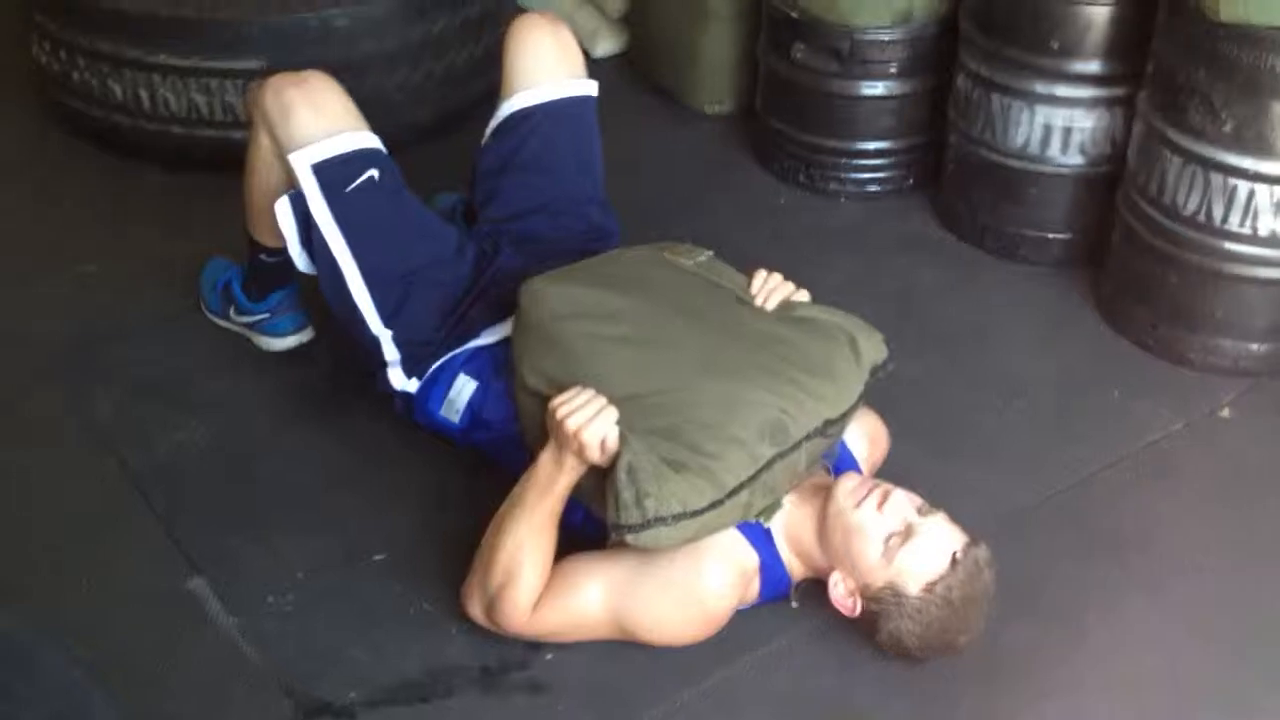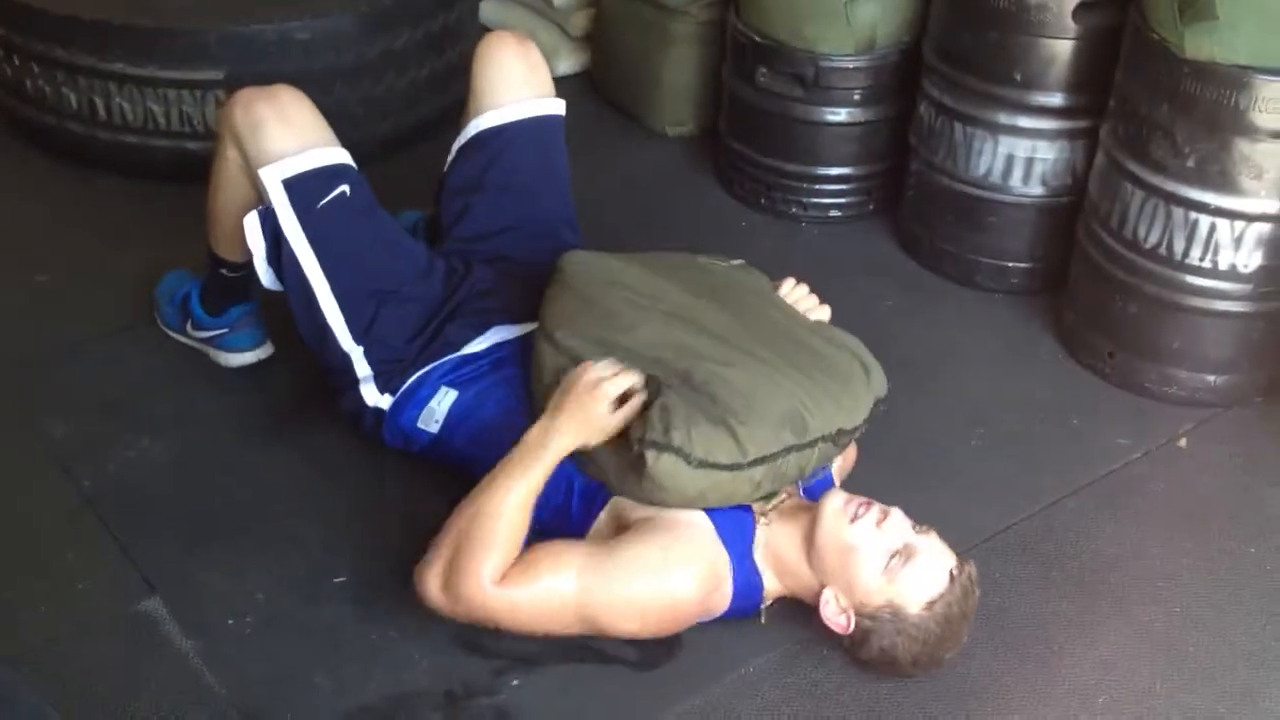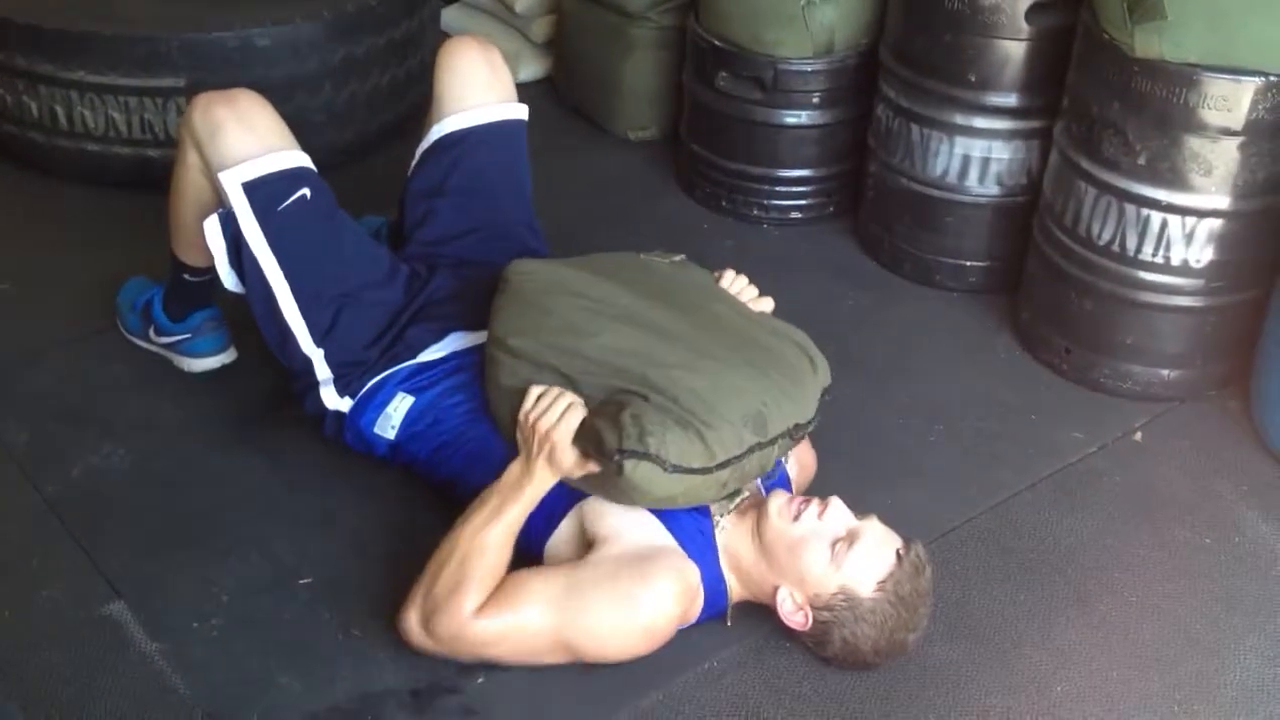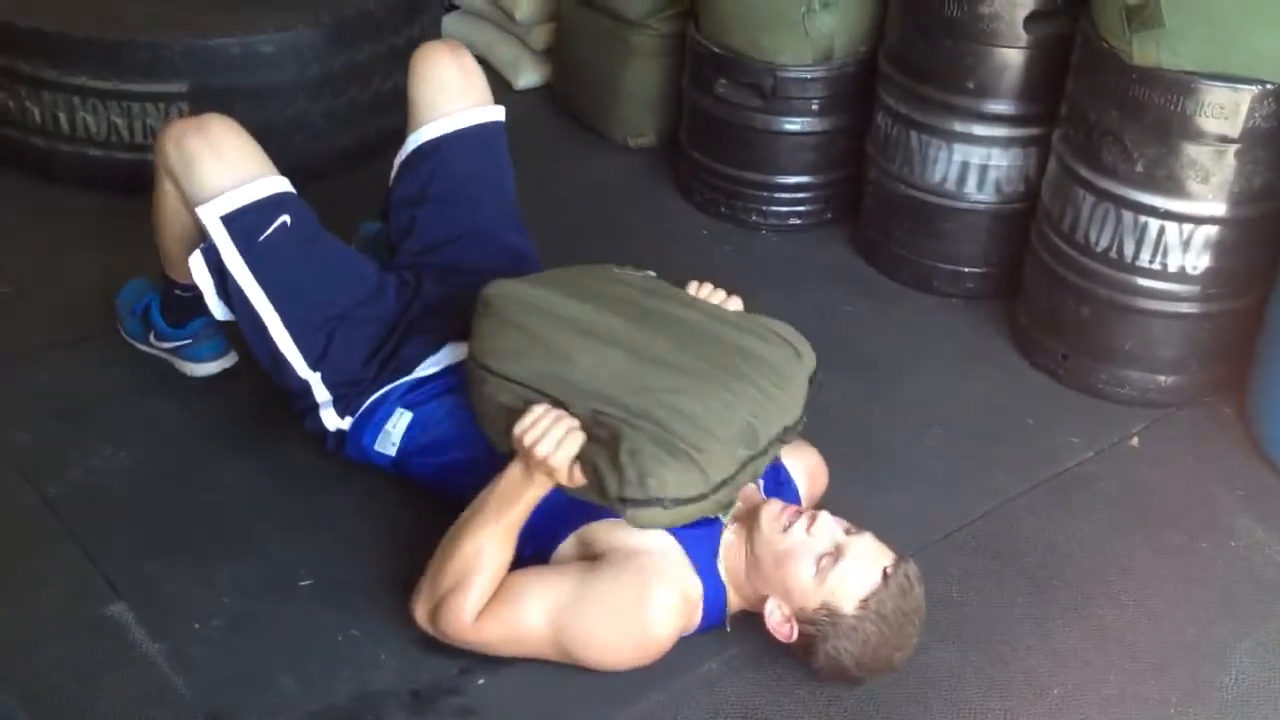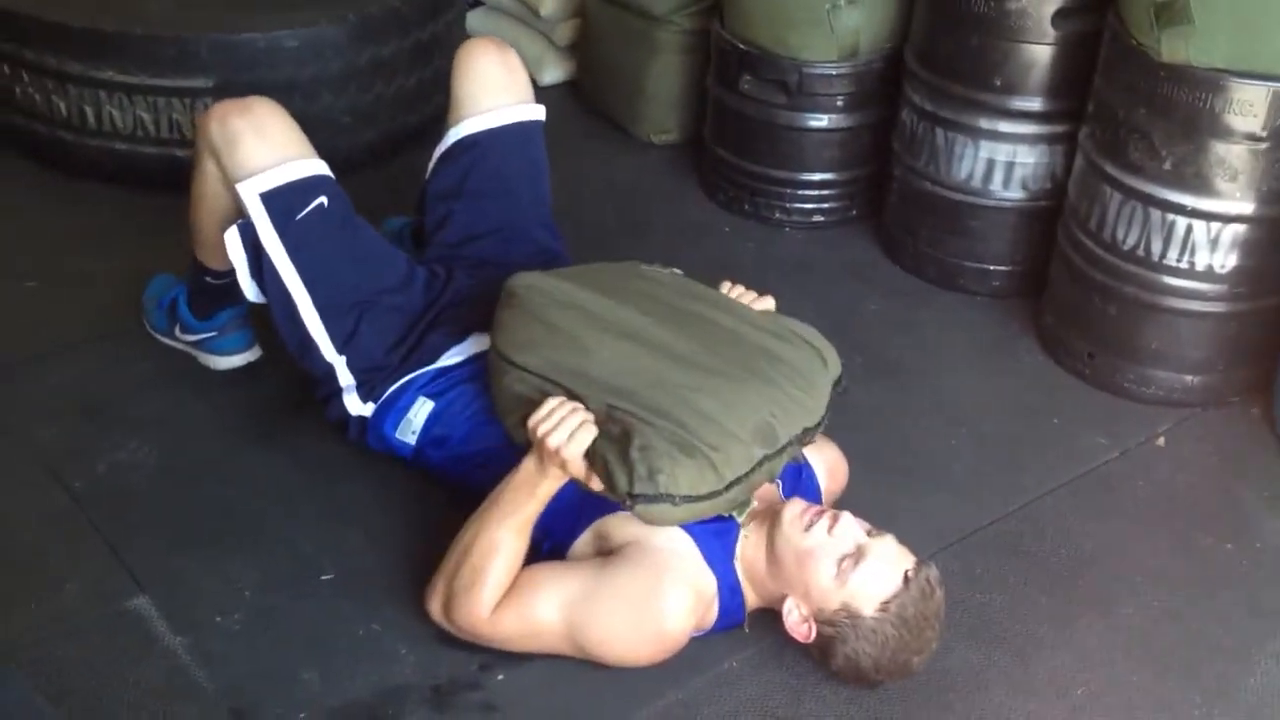
dt=1s
person 1, frame 1
left shoulder: (708, 585)
right shoulder: (854, 444)
left elbow: (494, 604)
left wrist: (562, 456)
right wrist: (780, 321)
left hip: (454, 347)
left knee: (292, 97)
right knee: (538, 33)
left ankle: (264, 297)
right ankle: (475, 223)
person 1, frame 2
left shoulder: (685, 576)
right shoulder: (820, 459)
left elbow: (449, 581)
left wrist: (553, 433)
left hip: (419, 366)
right hip: (536, 306)
left knee: (261, 111)
right knee: (505, 50)
left ankle: (219, 310)
right ankle: (439, 235)
person 1, frame 3
left shoulder: (652, 595)
right shoulder: (782, 466)
left elbow: (430, 619)
left wrist: (534, 469)
left hip: (380, 371)
right hip: (498, 310)
left knee: (222, 114)
right knee: (468, 56)
left ankle: (183, 316)
right ankle: (402, 246)
person 1, frame 4
left shoulder: (656, 610)
right shoulder: (794, 474)
left elbow: (442, 612)
left wrist: (531, 477)
left hip: (380, 386)
left knee: (195, 144)
right knee: (441, 60)
left ankle: (180, 322)
right ankle: (384, 263)
person 1, frame 5
left shoulder: (668, 604)
right shoulder: (814, 471)
left elbow: (458, 607)
left wrist: (543, 468)
left hip: (403, 375)
left knee: (237, 124)
right knee: (484, 57)
left ankle: (208, 315)
right ankle: (426, 248)
